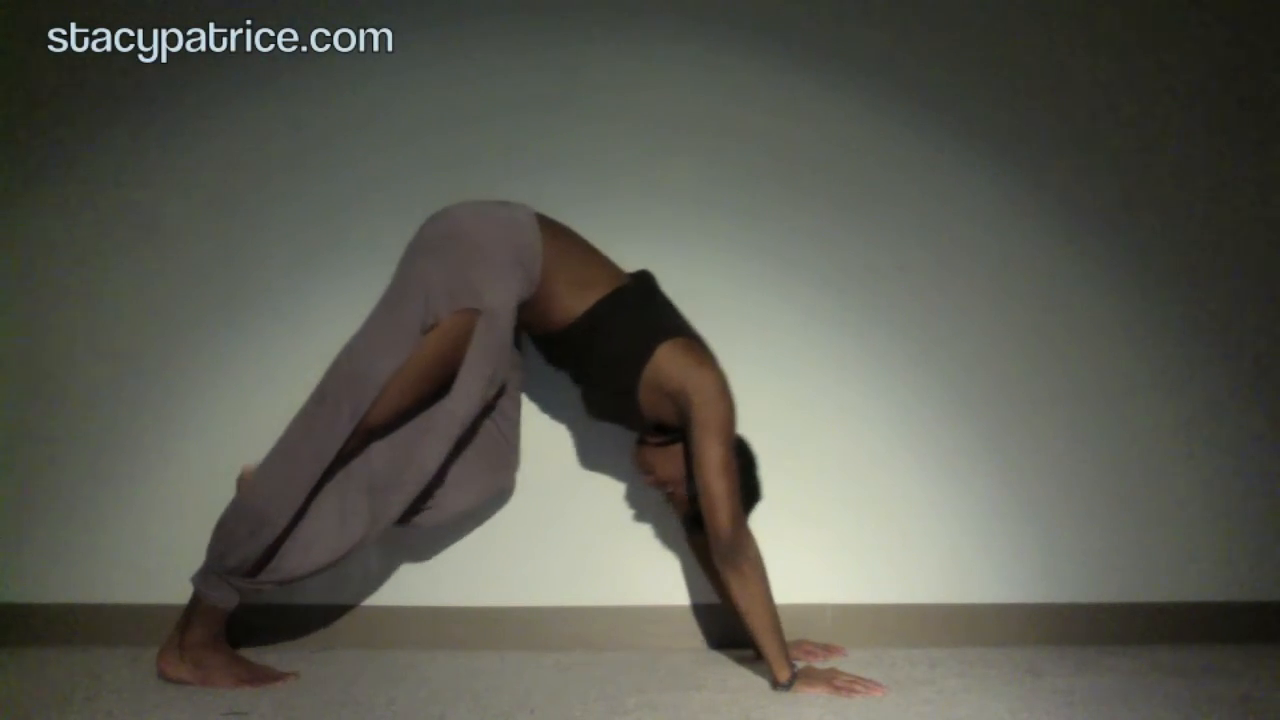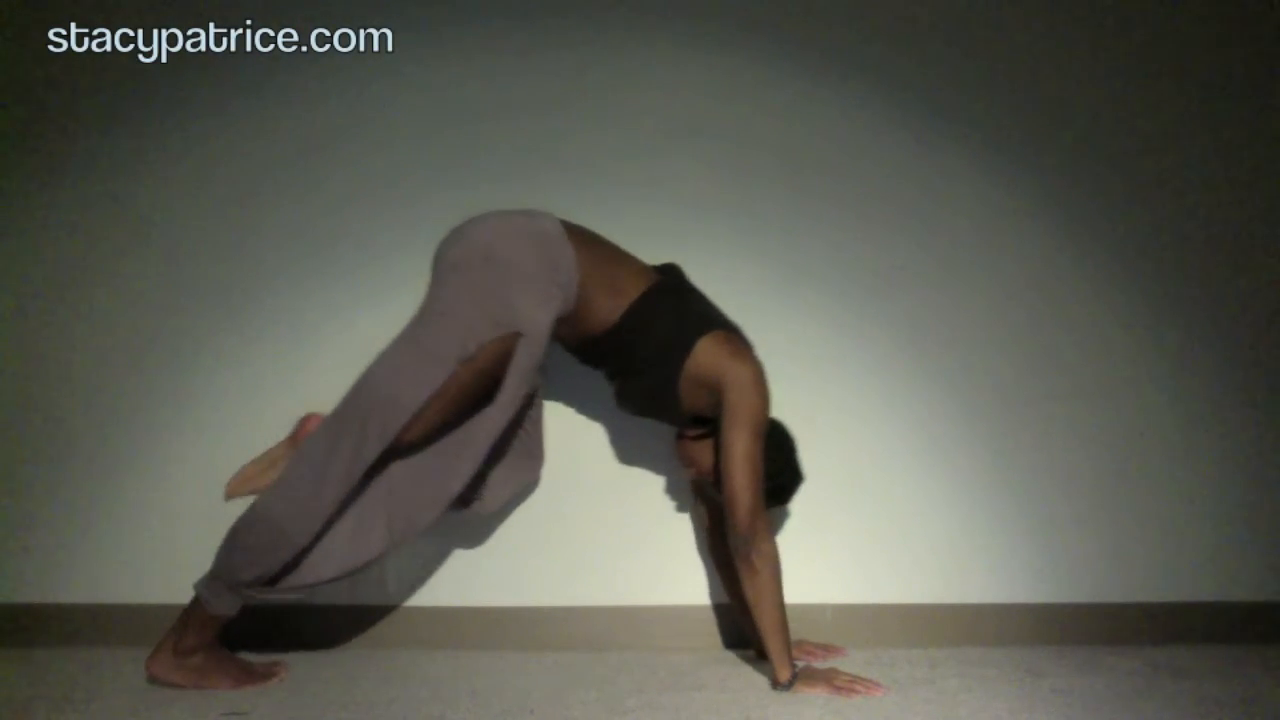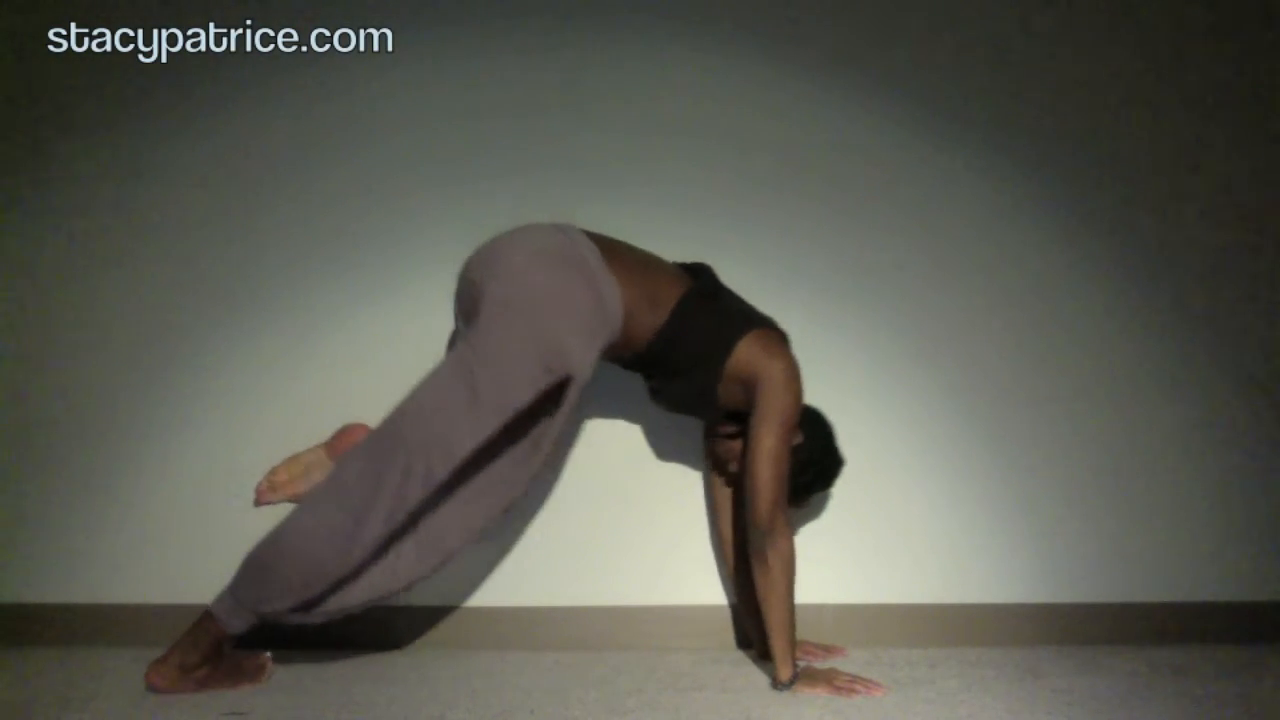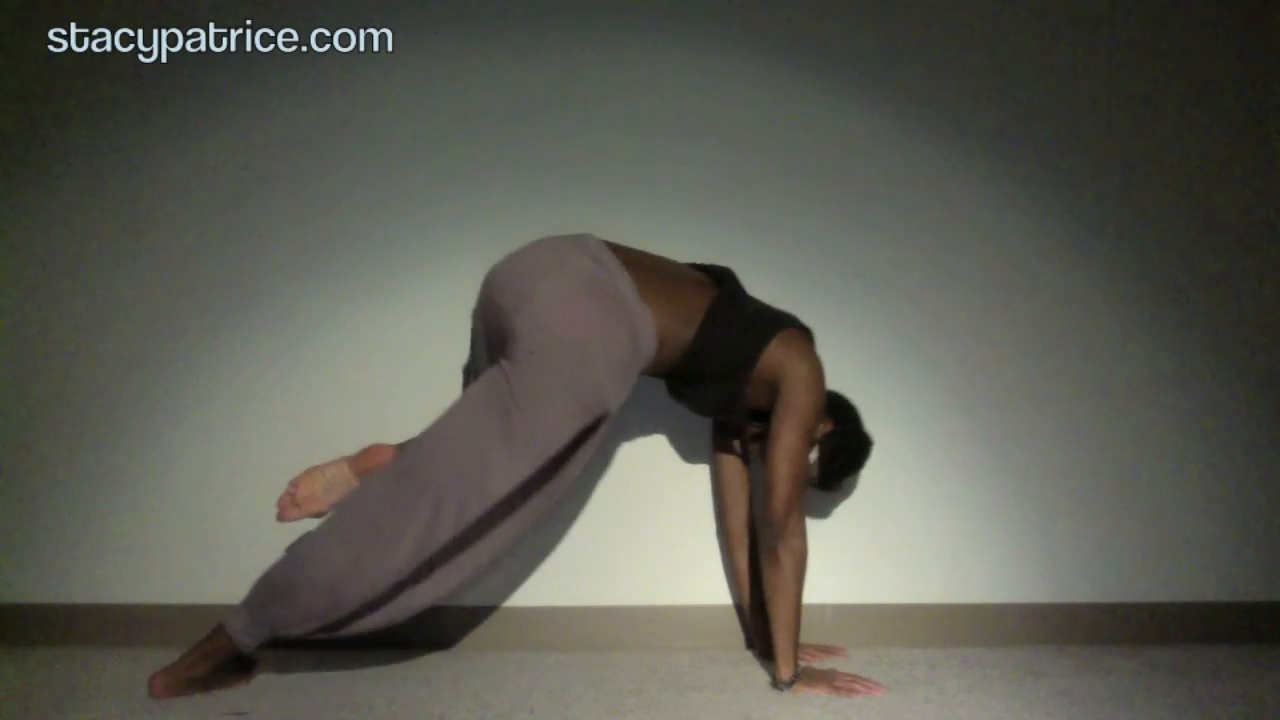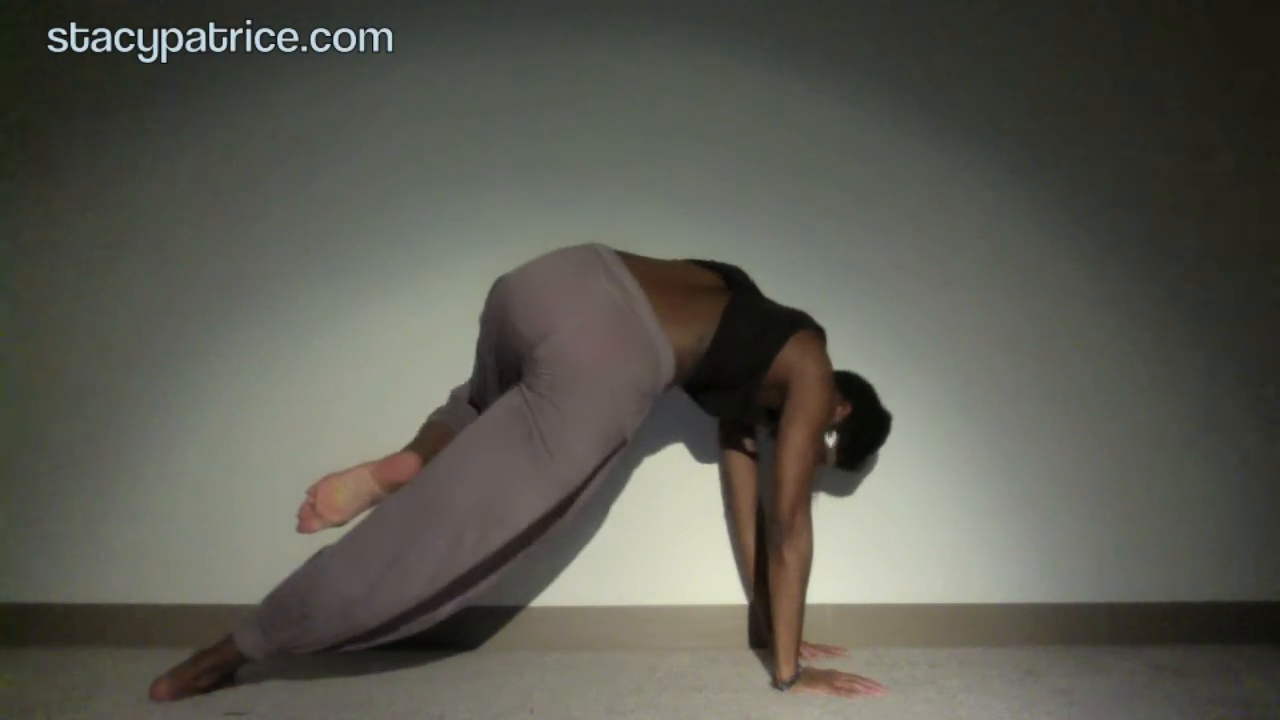
dt=0.5s
person 1, frame 1
left shoulder: (674, 406)
right shoulder: (699, 391)
left elbow: (709, 536)
right elbow: (729, 542)
left wrist: (769, 643)
right wrist: (784, 672)
left hip: (492, 279)
right hip: (483, 256)
left knee: (478, 471)
right knee: (343, 434)
left ankle: (282, 494)
right ankle: (194, 639)
person 1, frame 2
left shoulder: (702, 397)
right shoulder: (737, 382)
left elbow: (721, 525)
right elbow: (746, 533)
left wrist: (772, 641)
right wrist: (787, 671)
left hip: (513, 275)
right hip: (514, 270)
left knee: (497, 471)
right knee: (366, 454)
left ankle: (326, 448)
right ankle: (188, 642)
person 1, frame 3
left shoulder: (732, 384)
right shoulder: (773, 374)
left elbow: (730, 515)
right elbow: (766, 527)
left wrist: (765, 635)
right wrist: (788, 670)
left hip: (528, 266)
right hip: (553, 297)
left knee: (482, 473)
right knee: (403, 479)
left ankle: (365, 451)
right ankle: (192, 654)
person 1, frame 4
left shoulder: (746, 375)
right shoulder: (797, 372)
left elbow: (737, 512)
right elbow: (779, 526)
left wrist: (766, 632)
right wrist: (789, 668)
left hip: (543, 271)
right hip: (581, 329)
left knee: (487, 444)
right knee: (436, 500)
left ankle: (390, 464)
right ankle: (217, 652)
person 1, frame 5
left shoulder: (757, 349)
right shoulder: (809, 369)
left elbow: (745, 501)
right elbow: (786, 527)
left wrist: (774, 620)
right wrist: (789, 668)
left hip: (554, 280)
right hip: (597, 363)
left knee: (495, 412)
right knee: (448, 522)
left ankle: (412, 462)
right ankle: (234, 650)
